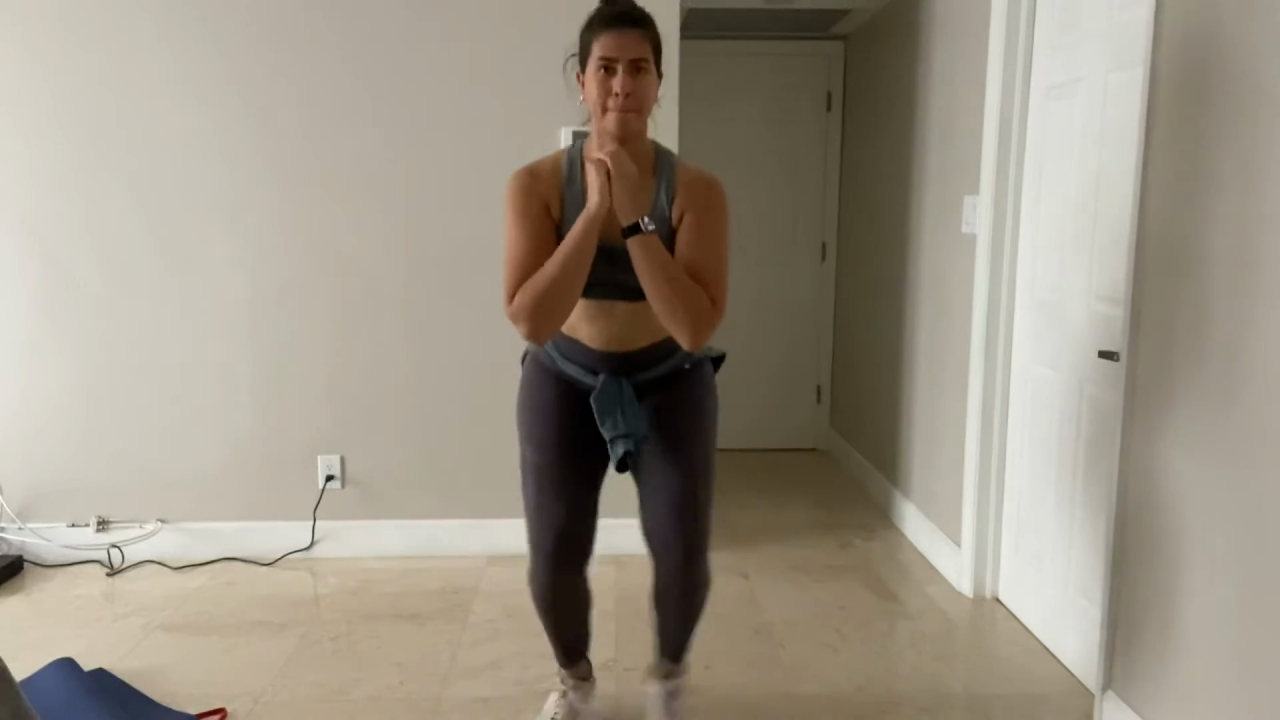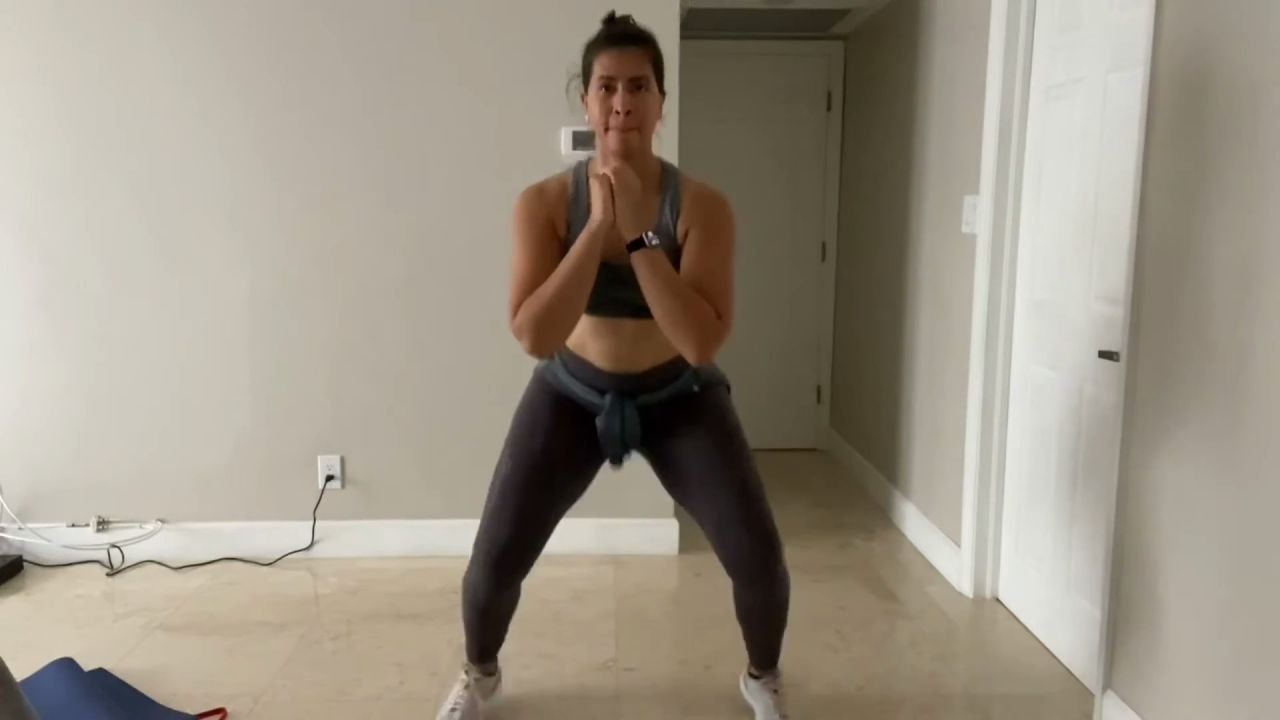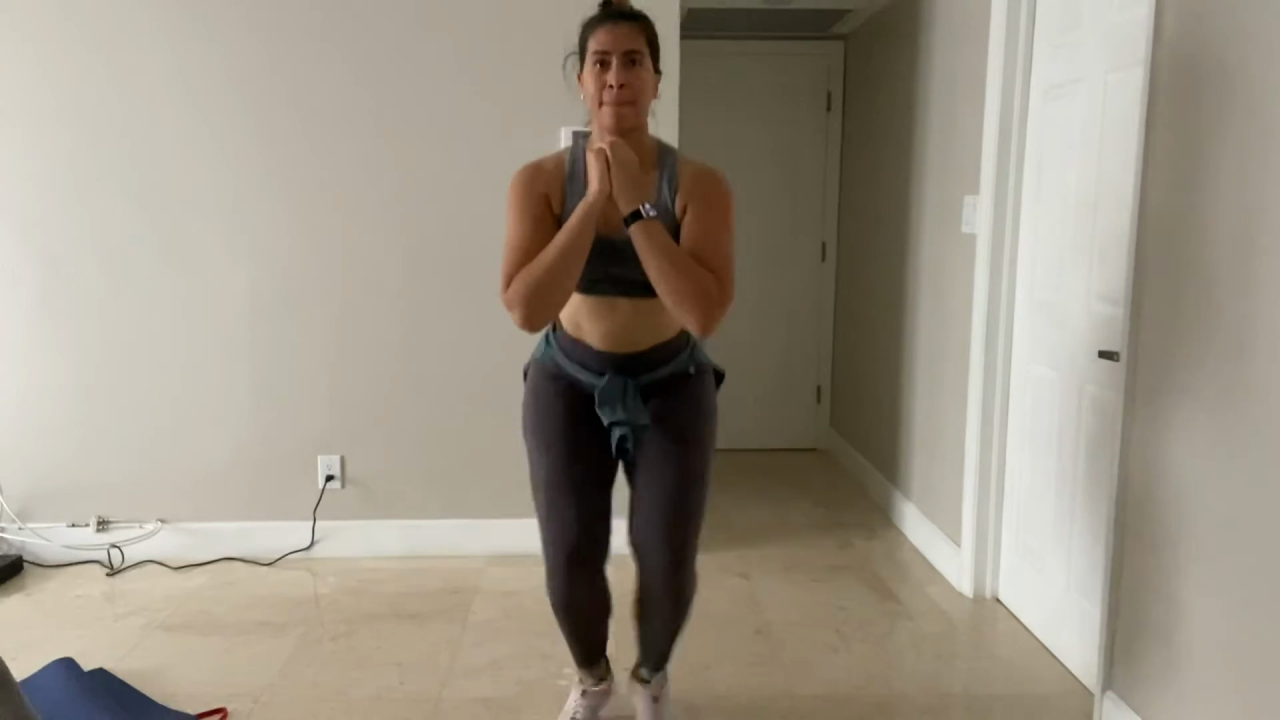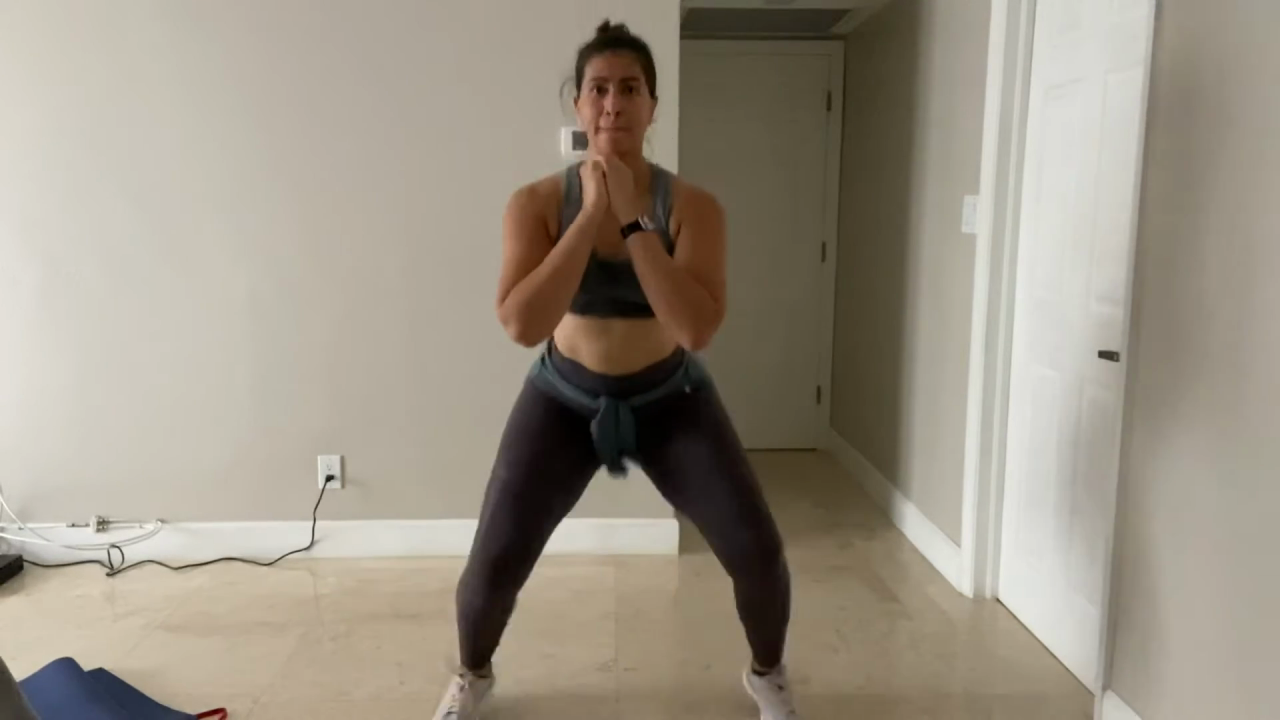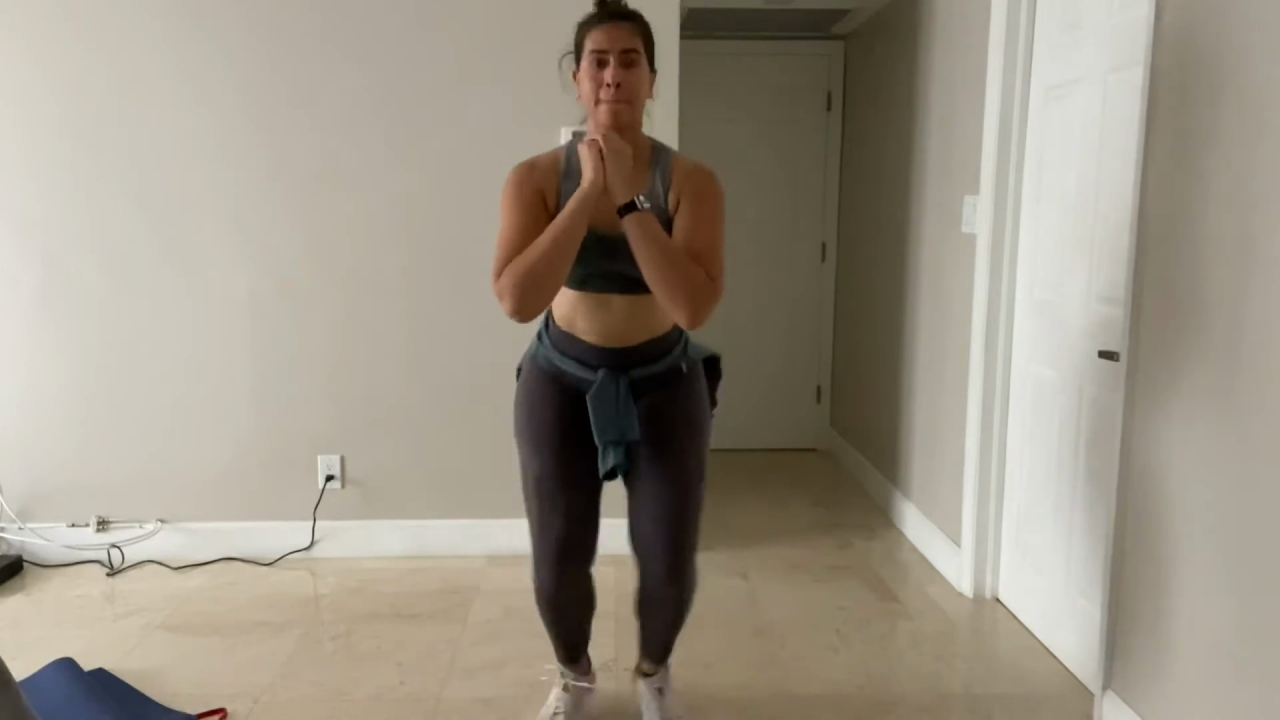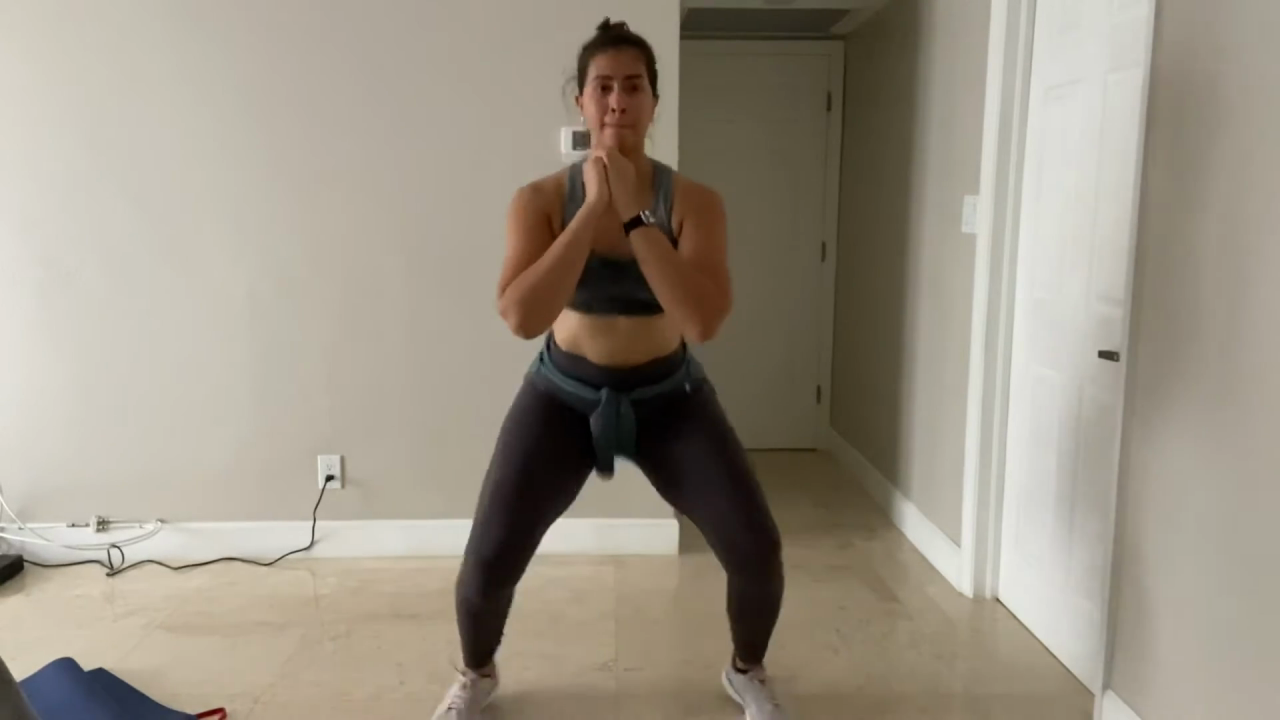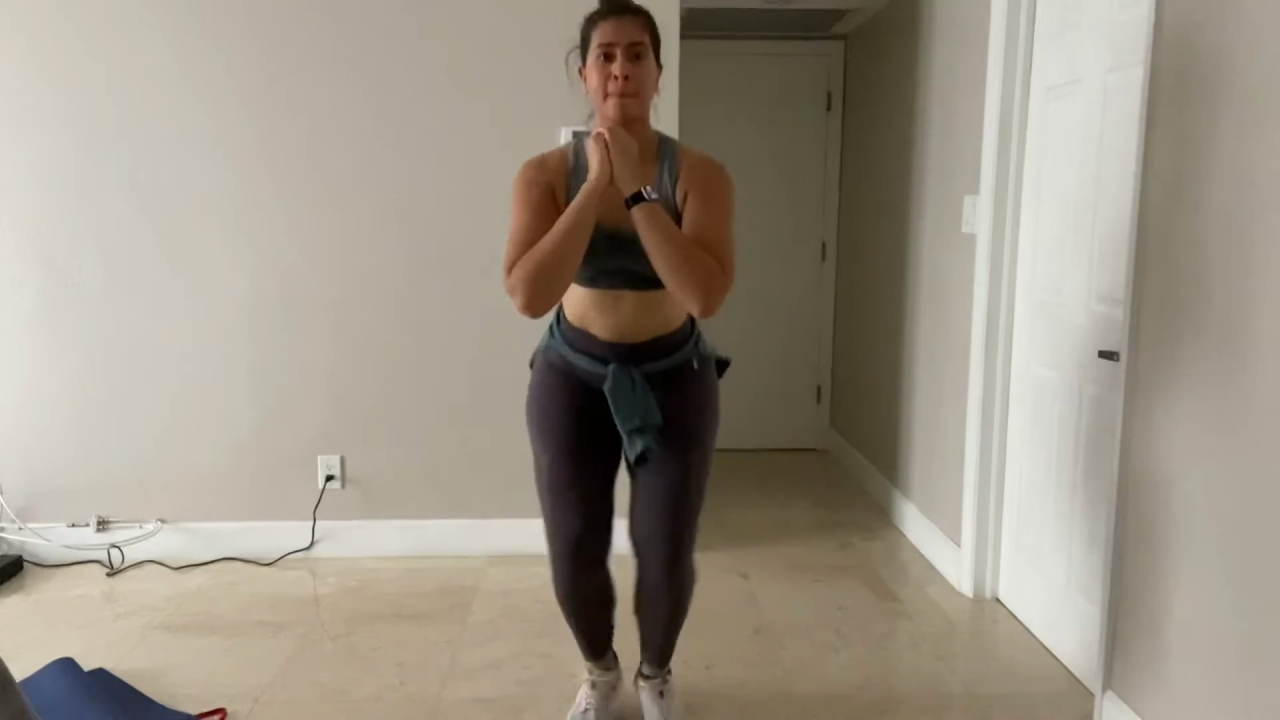
dt=0.4s
person 1, frame 1
left shoulder: (695, 189)
right shoulder: (536, 183)
left elbow: (696, 329)
right elbow: (529, 321)
left wrist: (635, 221)
right wrist: (595, 212)
left hip: (667, 379)
right hip: (566, 379)
left knee: (679, 548)
right knee: (558, 551)
person 1, frame 2
left shoulder: (702, 204)
right shoulder: (545, 202)
left elbow: (703, 342)
right elbow: (534, 338)
left wrist: (639, 234)
right wrist: (598, 228)
left hip: (678, 399)
right hip: (572, 395)
left knee: (757, 556)
right knee: (496, 559)
person 1, frame 3
left shoulder: (698, 183)
right shoulder: (542, 179)
left elbow: (704, 315)
right elbow: (524, 307)
left wrist: (635, 207)
right wrist: (593, 200)
left hip: (668, 383)
right hip: (569, 379)
left knee: (664, 553)
right knee: (573, 555)
person 1, frame 4
left shoulder: (691, 204)
right shoulder: (536, 202)
left elbow: (698, 330)
right elbow: (521, 325)
left wrist: (631, 223)
right wrist: (590, 216)
left hip: (668, 400)
right hip: (563, 400)
left knee: (757, 551)
right knee: (495, 563)
person 1, frame 5
left shoulder: (690, 180)
right shoulder: (536, 176)
left elbow: (694, 309)
right elbow: (517, 300)
left wrist: (628, 201)
right wrist: (586, 196)
left hip: (662, 380)
right hip: (562, 377)
left knee: (666, 555)
right knee: (562, 555)
person 1, frame 6
left shoulder: (694, 201)
right shoulder: (540, 199)
left elbow: (704, 322)
right elbow: (521, 317)
left wrist: (635, 217)
right wrist: (593, 213)
left hip: (668, 398)
right hip: (563, 397)
left knee: (756, 549)
right knee: (489, 559)
person 1, frame 7
left shoulder: (698, 172)
right shoulder: (546, 173)
left elbow: (707, 296)
right elbow: (527, 295)
left wrist: (636, 195)
right wrist: (594, 190)
left hip: (672, 374)
right hip: (574, 373)
left knee: (662, 547)
right knee: (578, 550)
